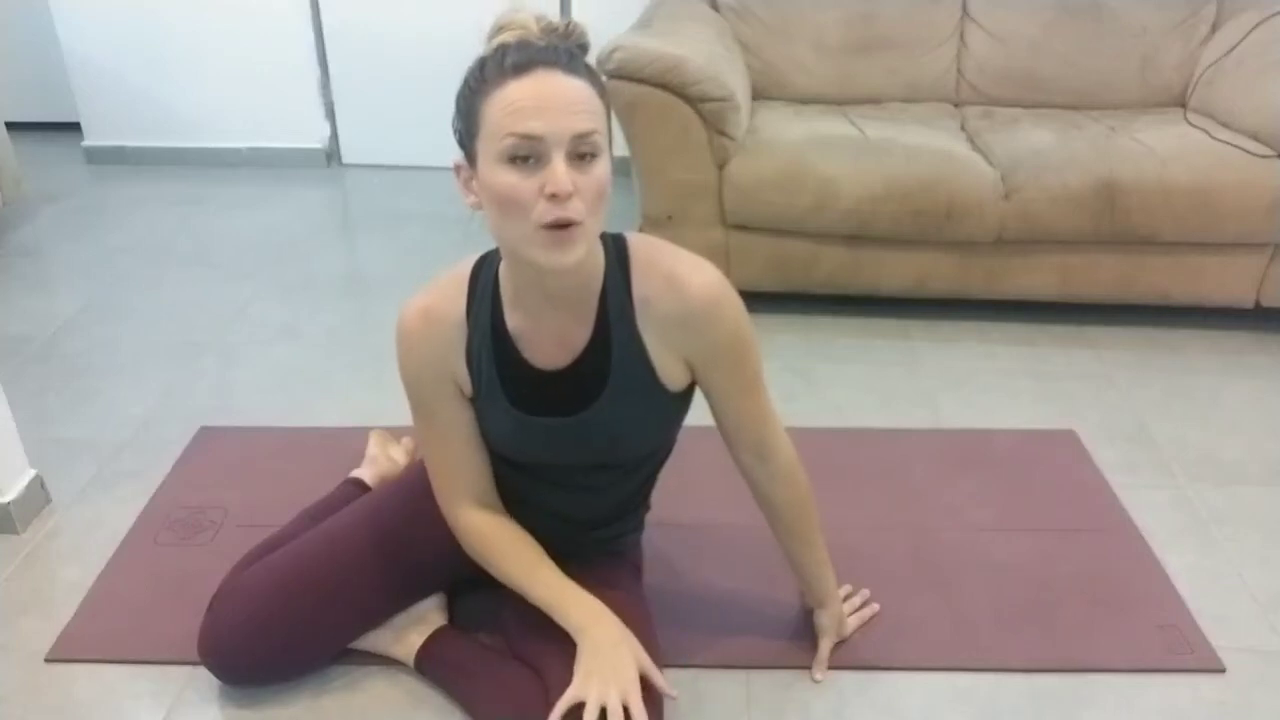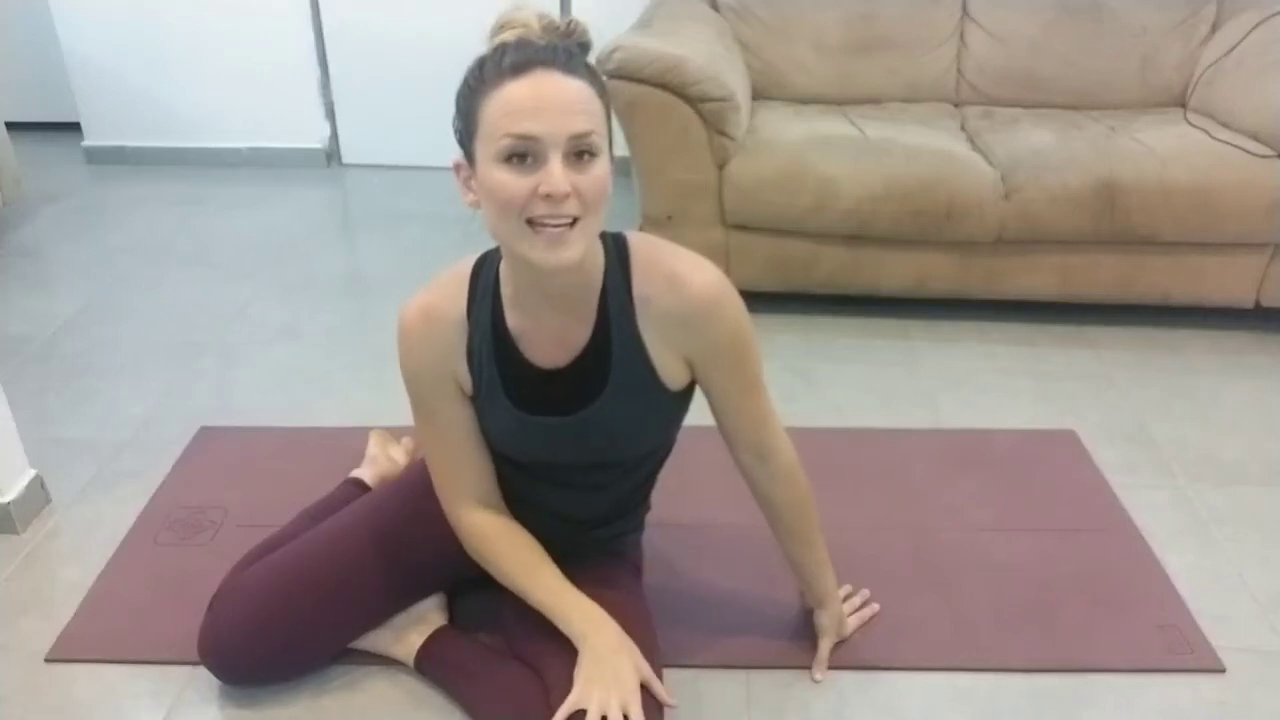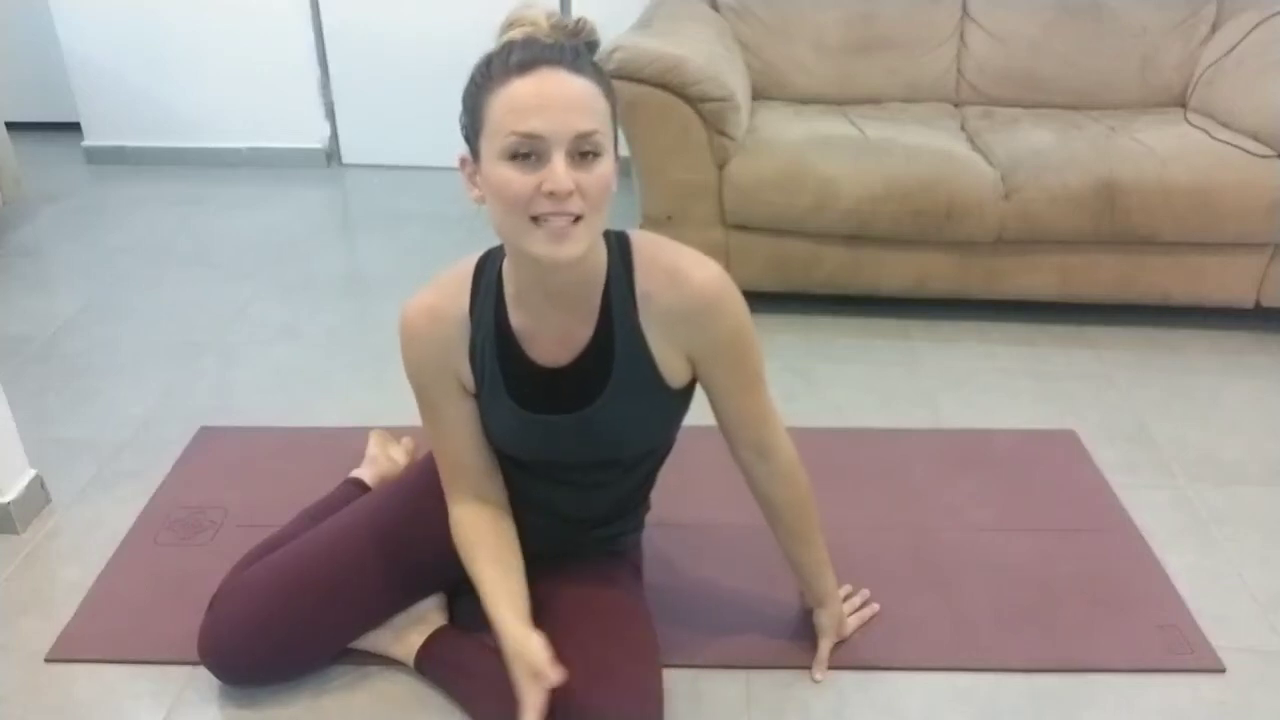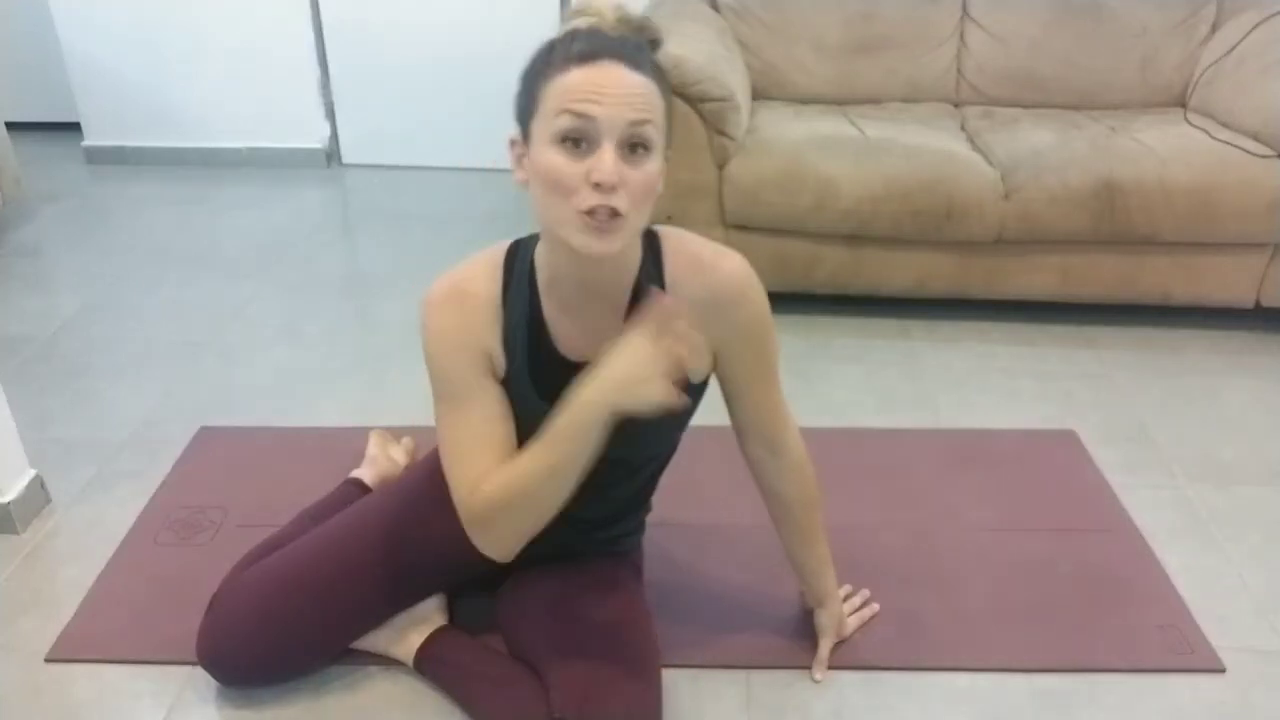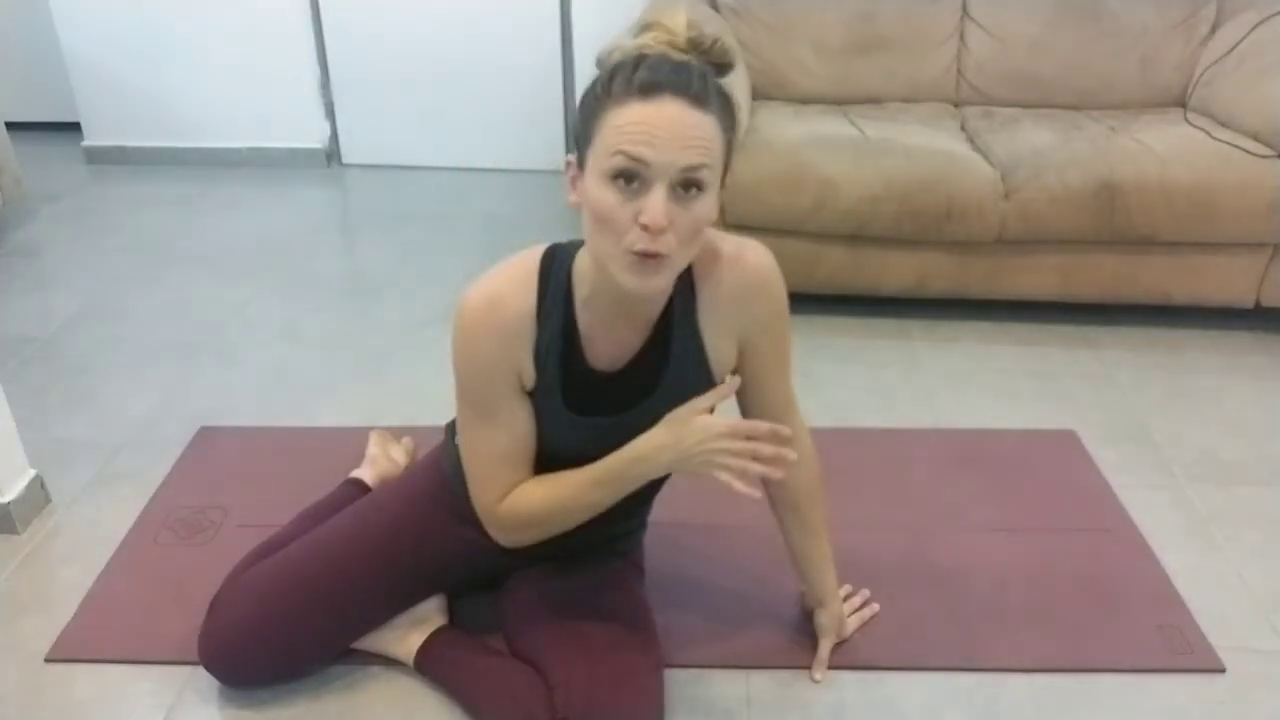
dt=0.5s
person 1, frame 1
left shoulder: (687, 297)
right shoulder: (435, 324)
left elbow: (765, 455)
right elbow: (473, 508)
left wrist: (821, 593)
right wrist: (591, 626)
left hip: (591, 553)
right hip: (476, 515)
right knee: (232, 637)
left ankle: (422, 638)
right ankle: (382, 475)
person 1, frame 2
left shoulder: (687, 295)
right shoulder: (436, 324)
left elbow: (765, 455)
right elbow: (474, 507)
left wrist: (821, 595)
right wrist: (590, 631)
left hip: (590, 554)
right hip: (479, 518)
right knee: (231, 638)
left ankle: (420, 636)
right ankle: (383, 476)
person 1, frame 3
left shoulder: (688, 292)
right shoulder: (438, 321)
left elbow: (764, 453)
right elbow: (476, 497)
left wrist: (820, 593)
right wrist: (514, 627)
left hip: (590, 553)
right hip: (485, 514)
right knee: (231, 639)
left ankle: (422, 636)
right ankle: (380, 476)
person 1, frame 4
left shoulder: (715, 286)
right shoulder: (464, 302)
left elbow: (774, 446)
right elbow: (492, 524)
left wrist: (820, 594)
right wrist: (598, 399)
left hip: (588, 555)
right hip: (465, 509)
right knee: (230, 643)
left ankle: (422, 639)
right ankle: (379, 479)
person 1, frame 5
left shoulder: (744, 281)
right shoulder: (498, 311)
left elbow: (783, 439)
right elbow: (506, 515)
left wrist: (822, 591)
right wrist: (659, 451)
left hip: (590, 551)
right hip: (468, 506)
right knee: (231, 643)
left ankle: (420, 637)
right ankle: (379, 478)
